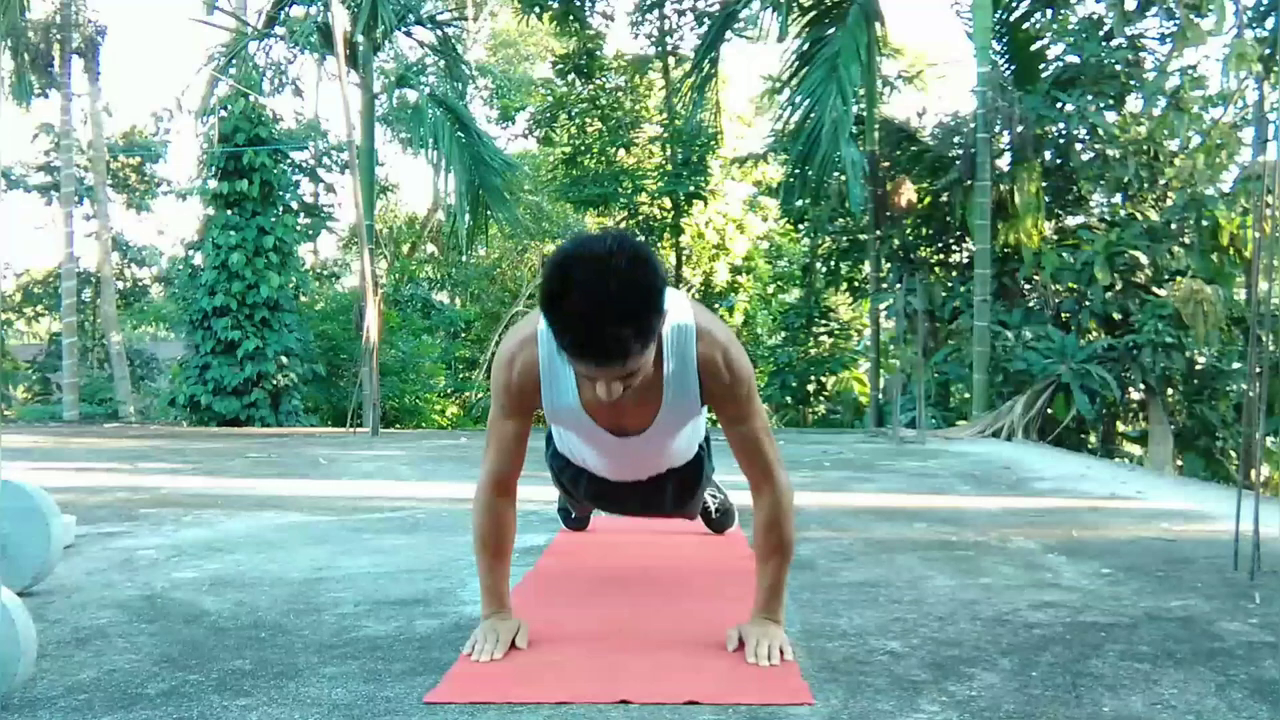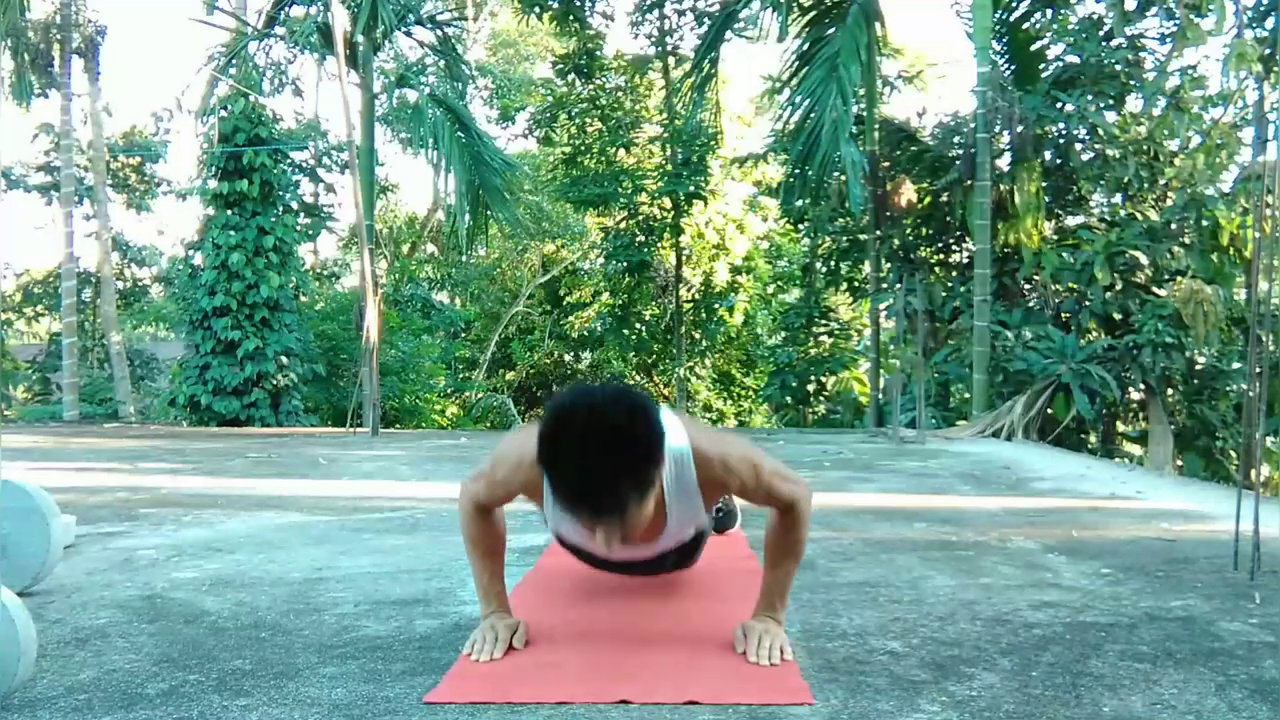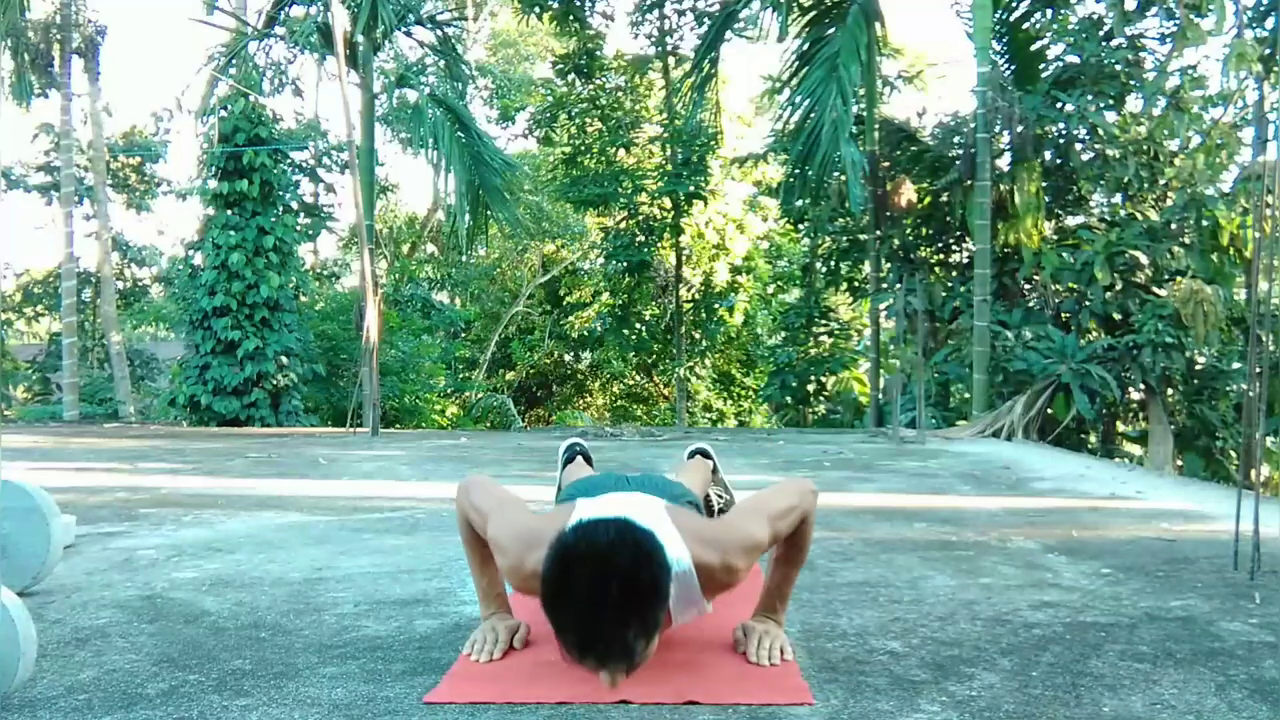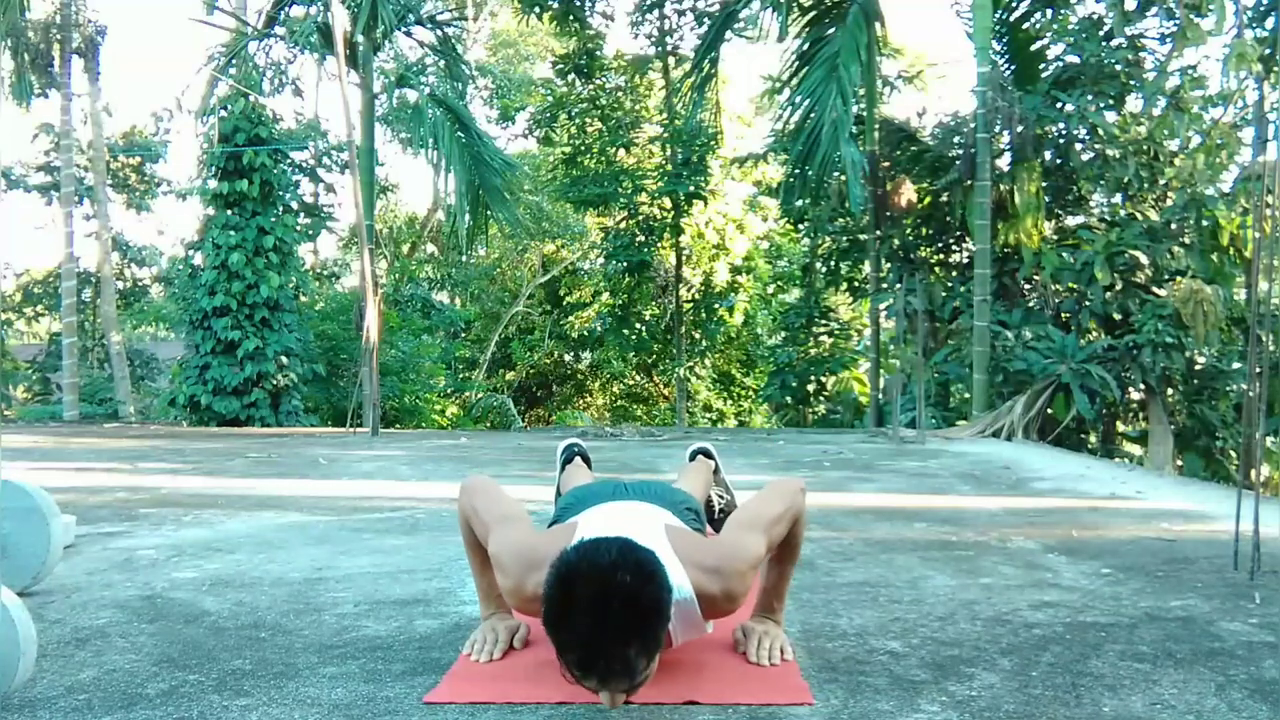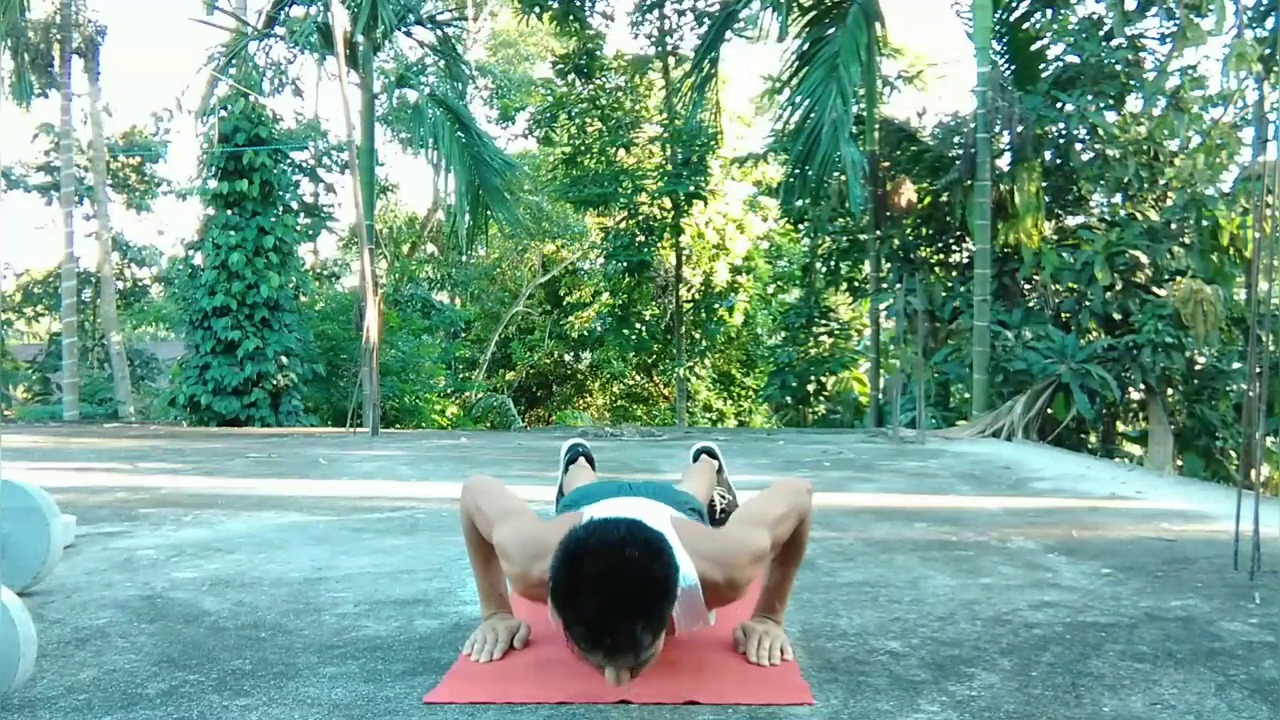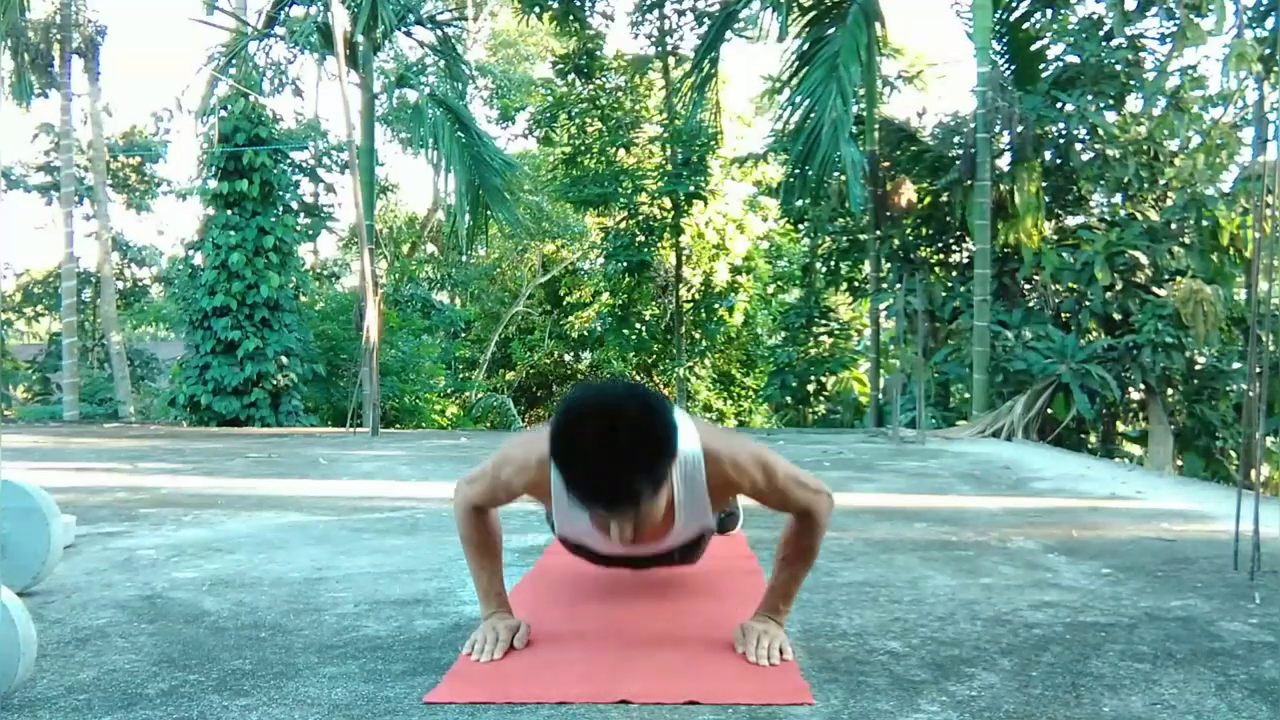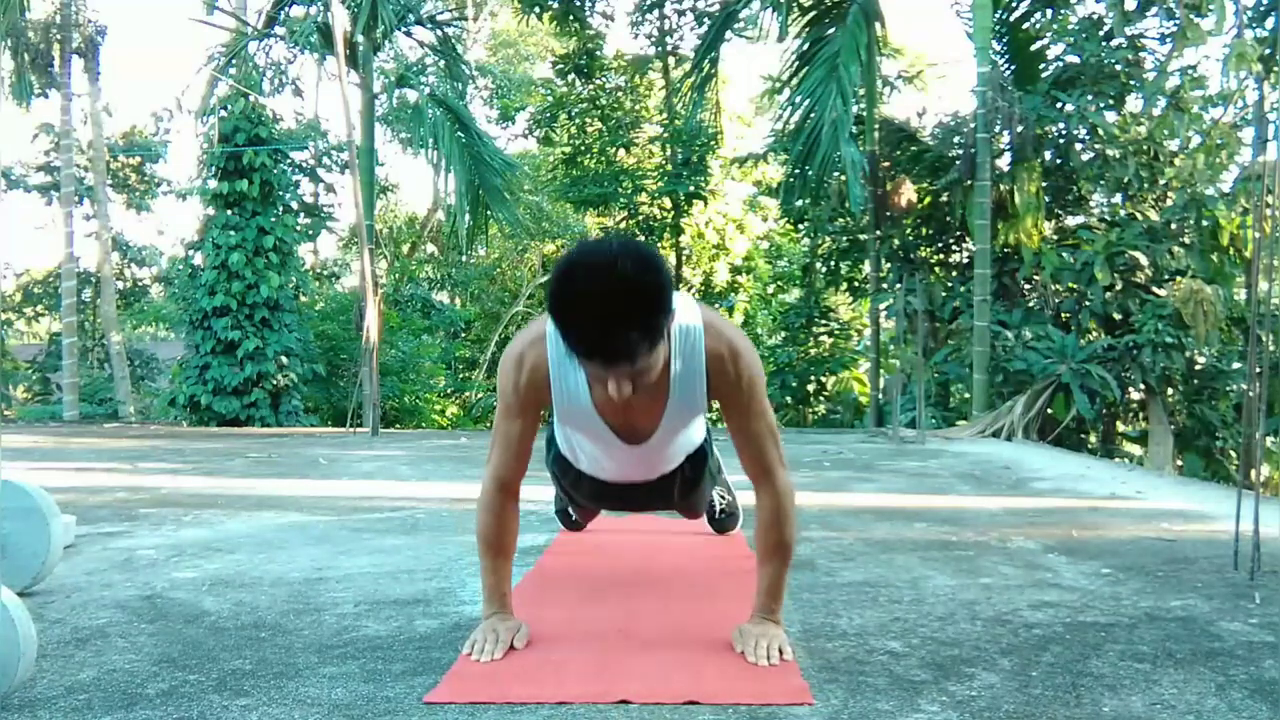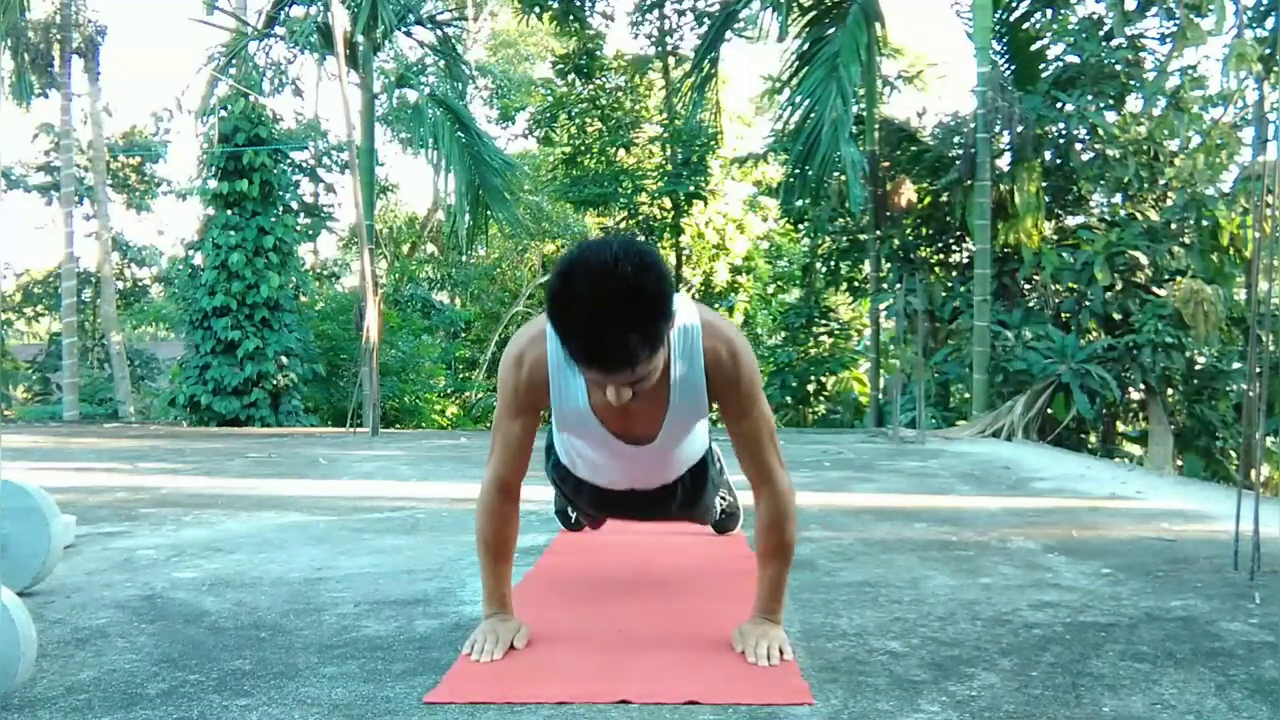
dt=0.3s
person 1, frame 1
left shoulder: (710, 348)
right shoulder: (524, 353)
left elbow: (767, 482)
right elbow: (497, 485)
left wrist: (767, 617)
right wrist: (495, 613)
left hip: (676, 469)
right hip: (581, 467)
left knee: (690, 507)
right knee: (578, 508)
left ankle: (708, 495)
right ankle: (576, 502)
person 1, frame 2
left shoulder: (712, 459)
right shoulder: (528, 459)
left elbow: (793, 500)
right elbow: (476, 501)
left wrist: (768, 615)
right wrist: (494, 610)
right hip: (572, 495)
person 1, frame 3
left shoulder: (717, 559)
right shoulder: (525, 560)
left elbow: (805, 496)
right elbow: (469, 491)
left wrist: (770, 617)
right wrist: (494, 612)
left hip: (666, 505)
right hip: (585, 504)
left ankle: (701, 462)
right ankle: (574, 459)
person 1, frame 4
left shoulder: (718, 582)
right shoulder: (527, 580)
left elbow: (791, 492)
right elbow: (474, 490)
left wrist: (769, 616)
right wrist: (494, 612)
left hip: (668, 512)
right hip: (584, 508)
left ankle: (703, 464)
right ankle: (574, 461)
person 1, frame 5
left shoulder: (721, 570)
right shoulder: (532, 567)
left elbow: (798, 494)
right elbow: (474, 491)
left wrist: (770, 617)
right wrist: (494, 613)
left hip: (673, 507)
right hip: (586, 505)
left ankle: (706, 462)
right ankle: (576, 461)
person 1, frame 6
left shoulder: (720, 459)
right shoulder: (534, 461)
left elbow: (817, 502)
right elbow: (467, 497)
left wrist: (771, 616)
right wrist: (496, 613)
person 1, frame 7
left shoulder: (719, 347)
right shoulder: (531, 357)
left elbow: (771, 482)
right elbow: (503, 485)
left wrist: (766, 614)
right wrist: (495, 610)
left hip: (680, 467)
right hip: (582, 469)
left knee: (696, 509)
right knee: (578, 516)
left ankle: (714, 487)
right ankle: (576, 507)
person 1, frame 8
left shoulder: (718, 348)
right shoulder: (530, 355)
left elbow: (770, 485)
right elbow: (503, 485)
left wrist: (767, 616)
right wrist: (497, 611)
left hip: (681, 478)
right hip: (582, 477)
left knee: (707, 513)
right knee: (582, 519)
left ankle: (716, 475)
